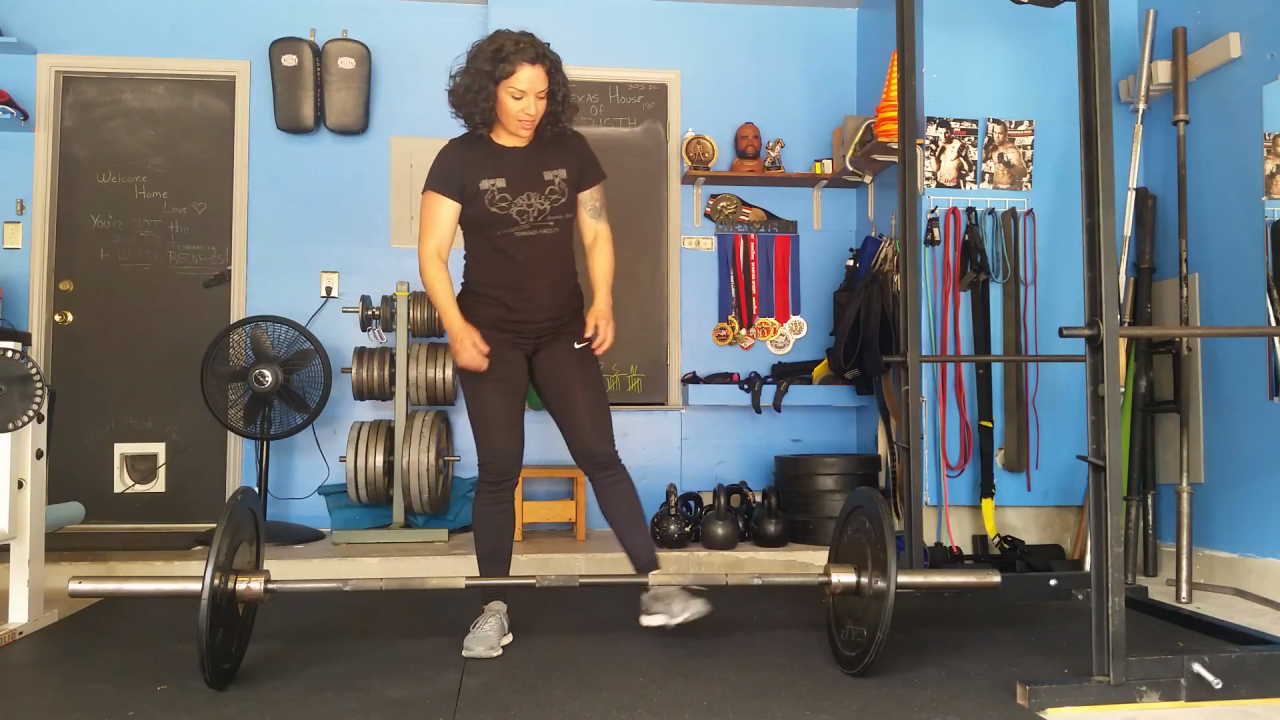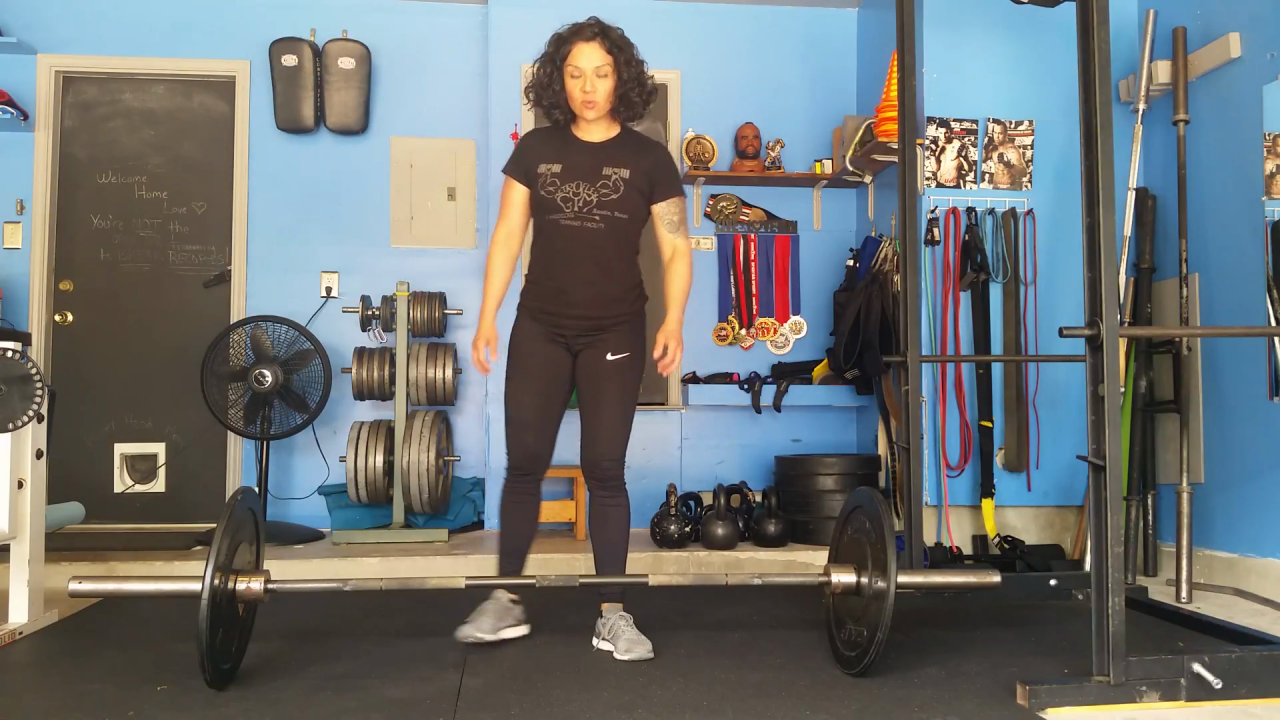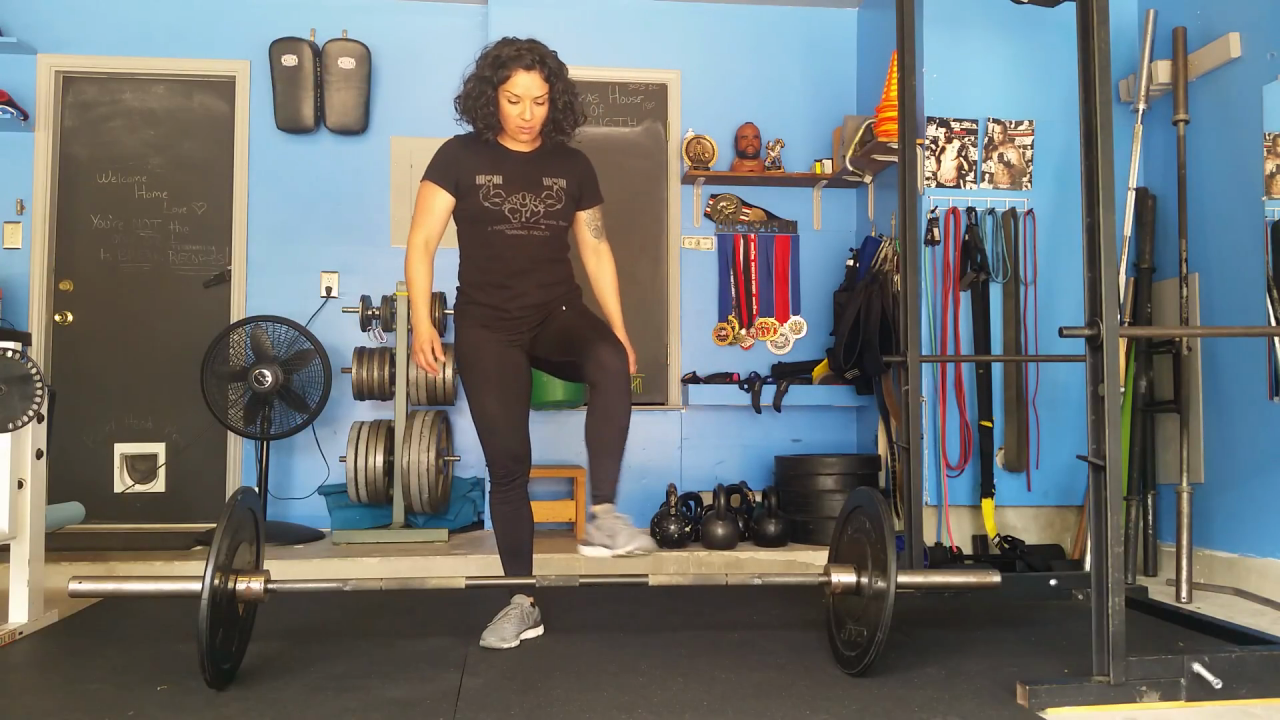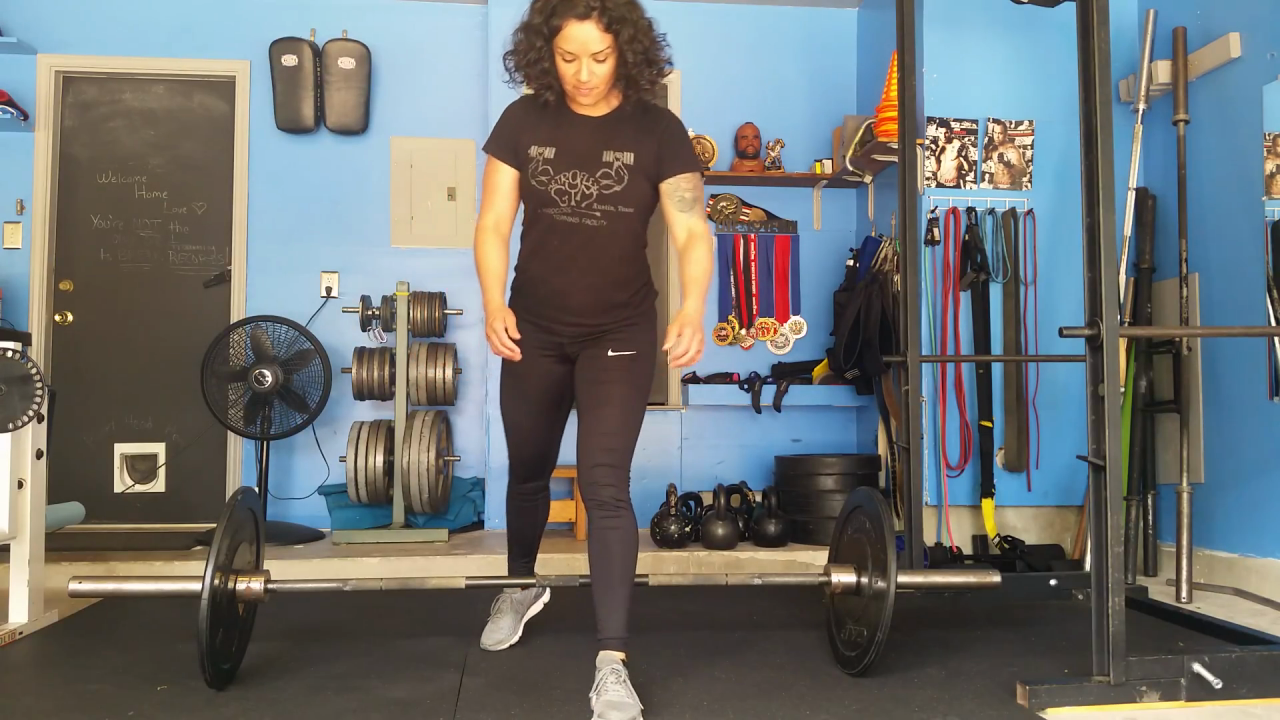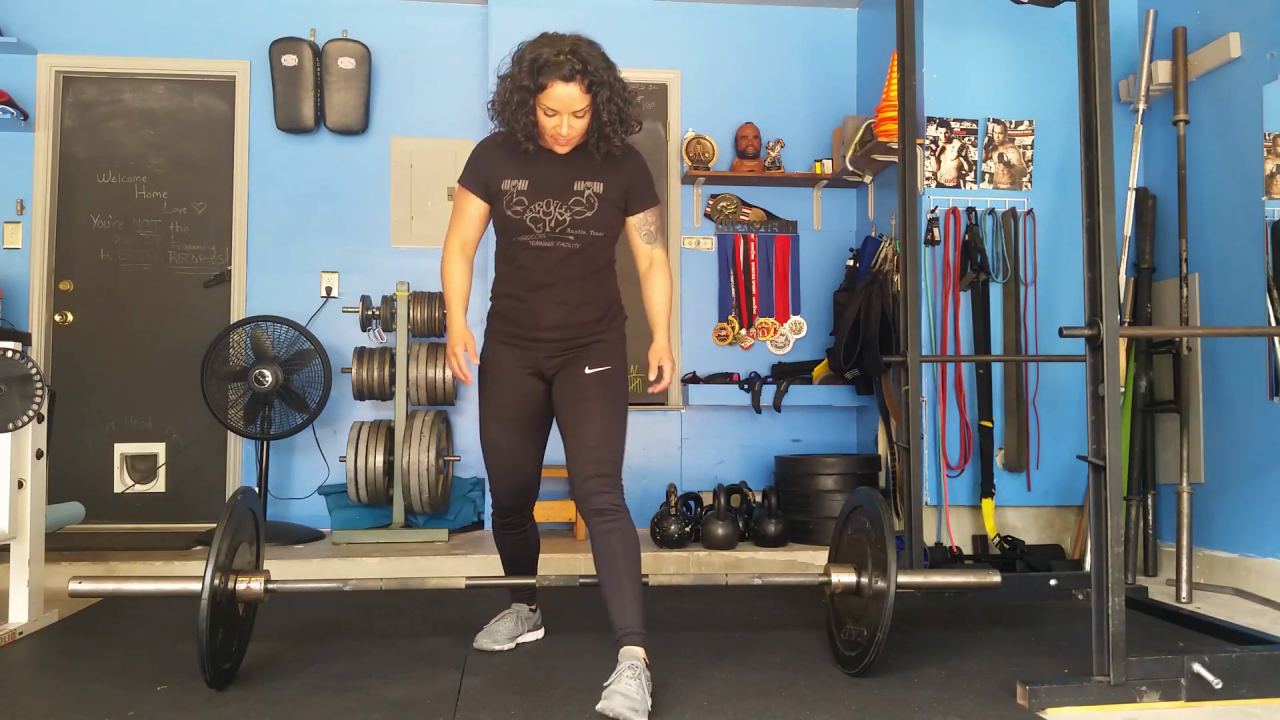
dt=1s
person 1, frame 1
left shoulder: (570, 150)
right shoulder: (459, 159)
left elbow: (597, 233)
right elbow: (431, 253)
left wrist: (602, 302)
right wrist: (455, 327)
left hip: (561, 328)
right hip: (492, 335)
left knee: (599, 454)
right knee: (499, 469)
left ankle: (655, 586)
right ankle: (494, 609)
person 1, frame 2
left shoulder: (648, 157)
right shoulder: (535, 149)
left elbow: (676, 250)
right elbow: (508, 235)
left wrist: (672, 322)
right wrist: (487, 317)
left hip: (615, 331)
right hip: (539, 327)
left knee: (604, 470)
right knee: (526, 464)
left ankle: (612, 613)
right ankle: (506, 599)
person 1, frame 3
left shoulder: (572, 165)
right shoulder: (459, 156)
left elbow: (596, 250)
right elbow: (422, 241)
left wrist: (619, 327)
right wrist: (421, 321)
left hip: (556, 313)
right hip: (486, 326)
left knee: (610, 362)
right knee: (507, 463)
left ankle: (603, 513)
right ankle: (522, 603)
person 1, frame 4
left shoulder: (658, 130)
right shoulder: (522, 122)
left elbow: (691, 231)
right elbow: (494, 222)
left wrist: (692, 307)
right wrist: (495, 303)
left hip: (621, 334)
right hip: (537, 329)
left knee: (605, 486)
right knee: (528, 470)
left ankle: (611, 663)
right ankle: (522, 584)
person 1, frame 5
left shoulder: (622, 164)
right shoulder: (496, 157)
left elbow: (652, 257)
right elbow: (460, 245)
left wrist: (662, 339)
right wrist: (456, 323)
left hip: (592, 350)
right hip: (511, 350)
left knee: (599, 493)
right knee: (510, 497)
left ankle: (633, 660)
right ankle: (524, 607)
